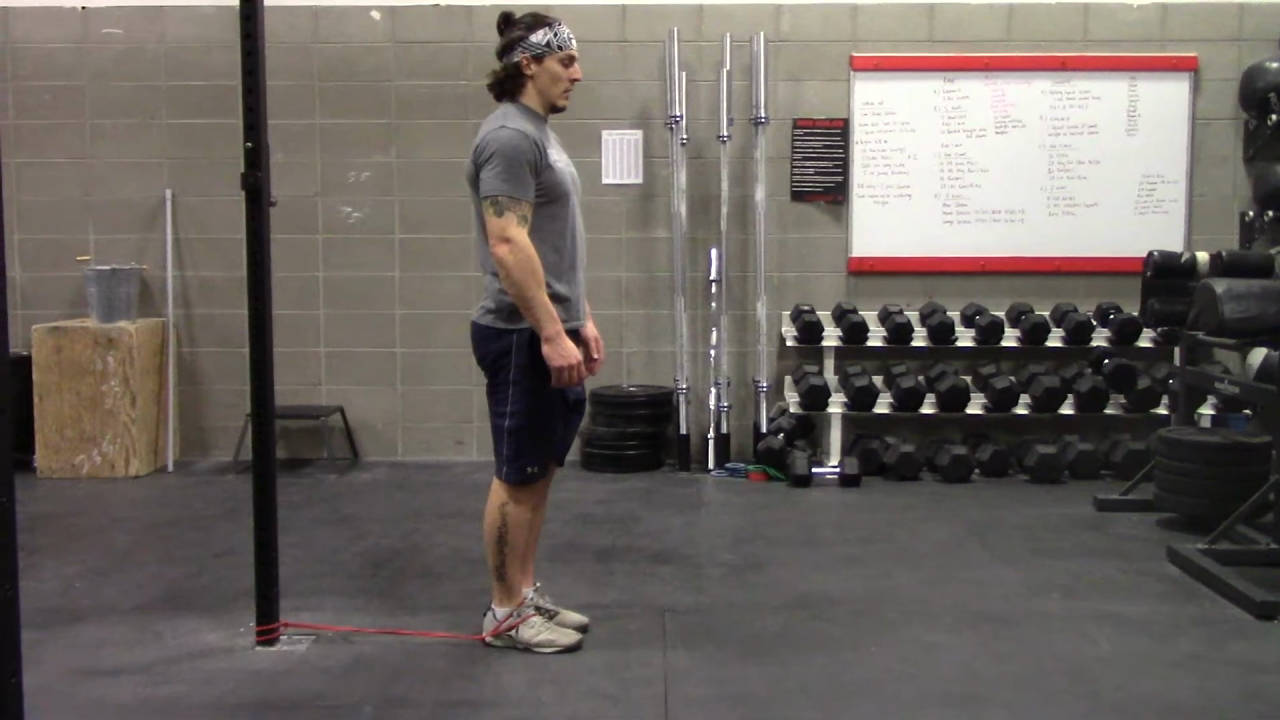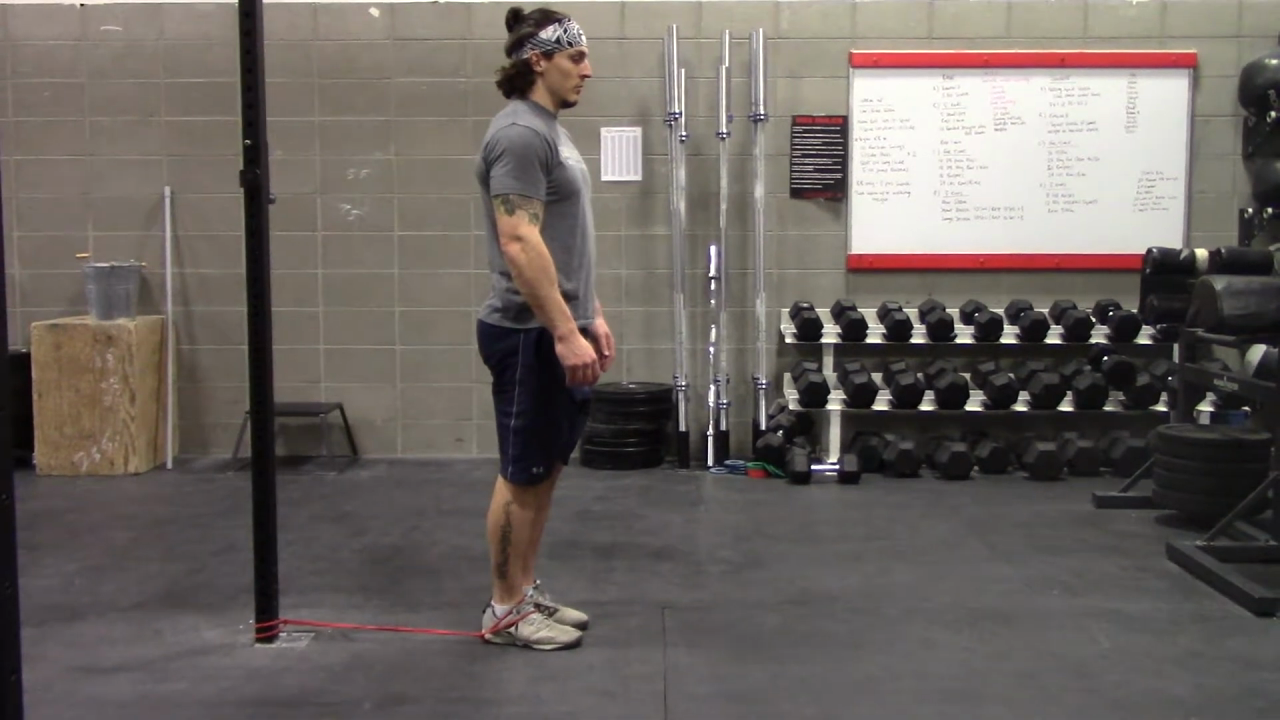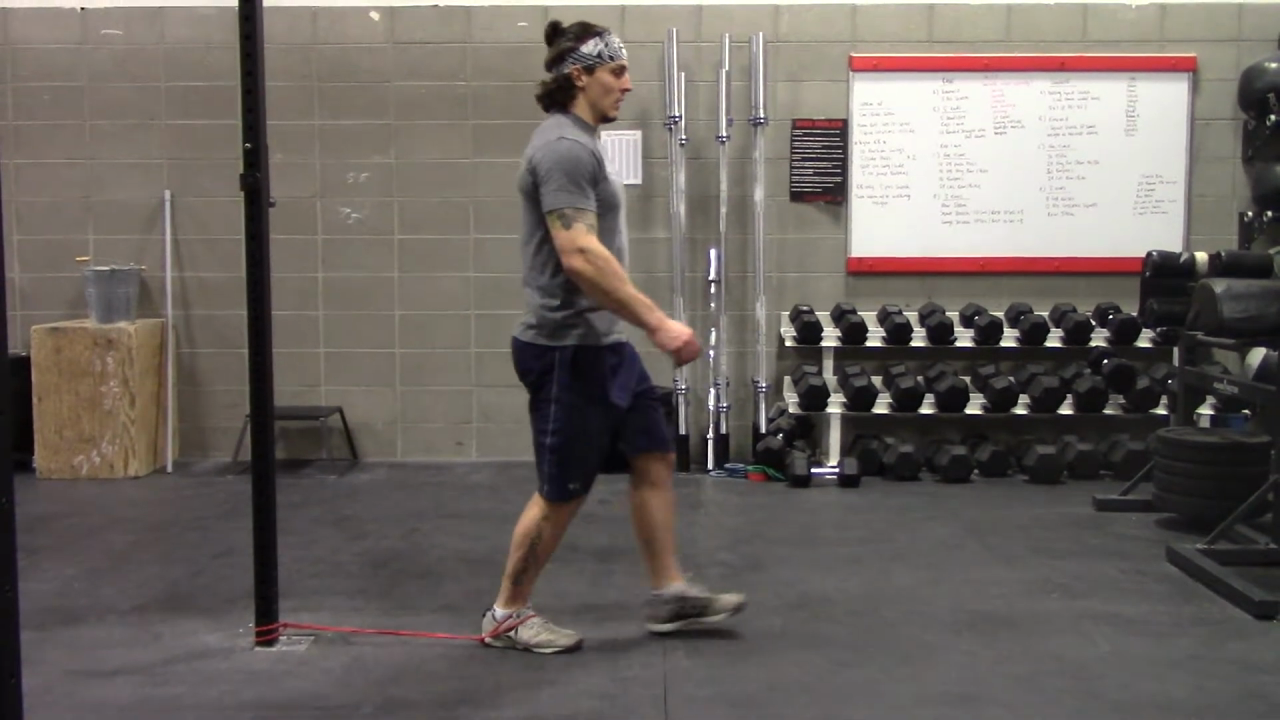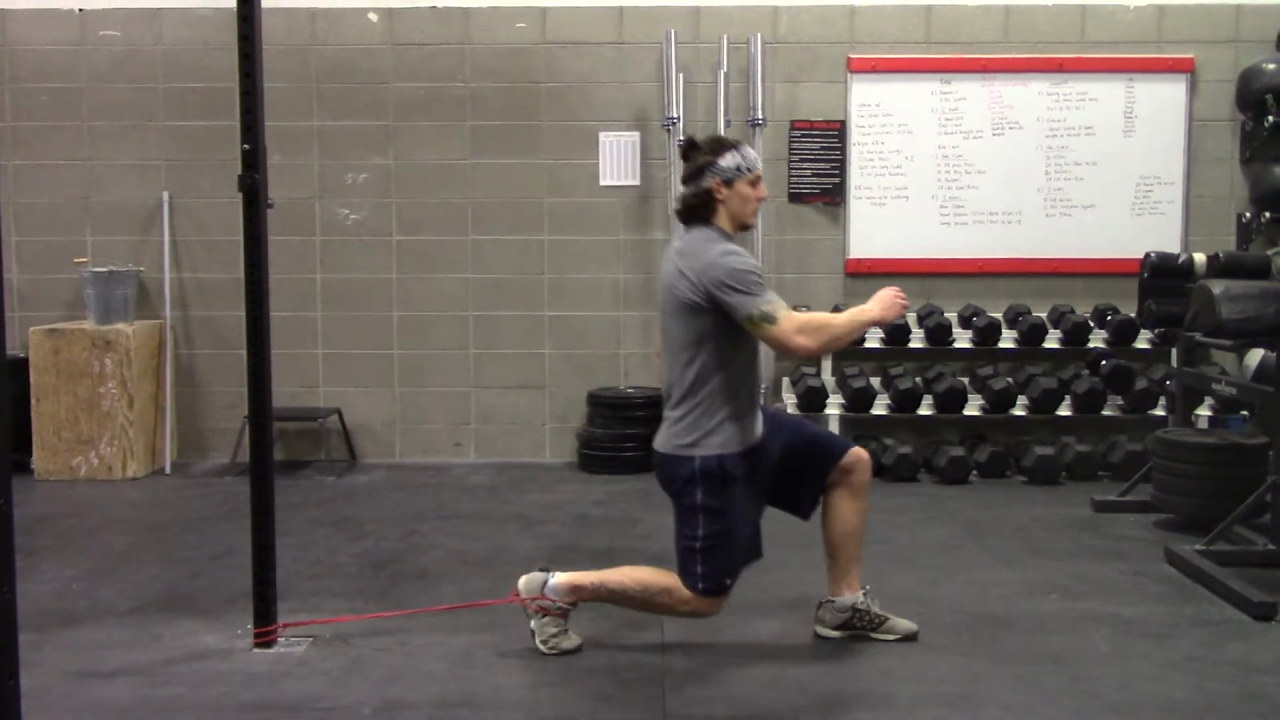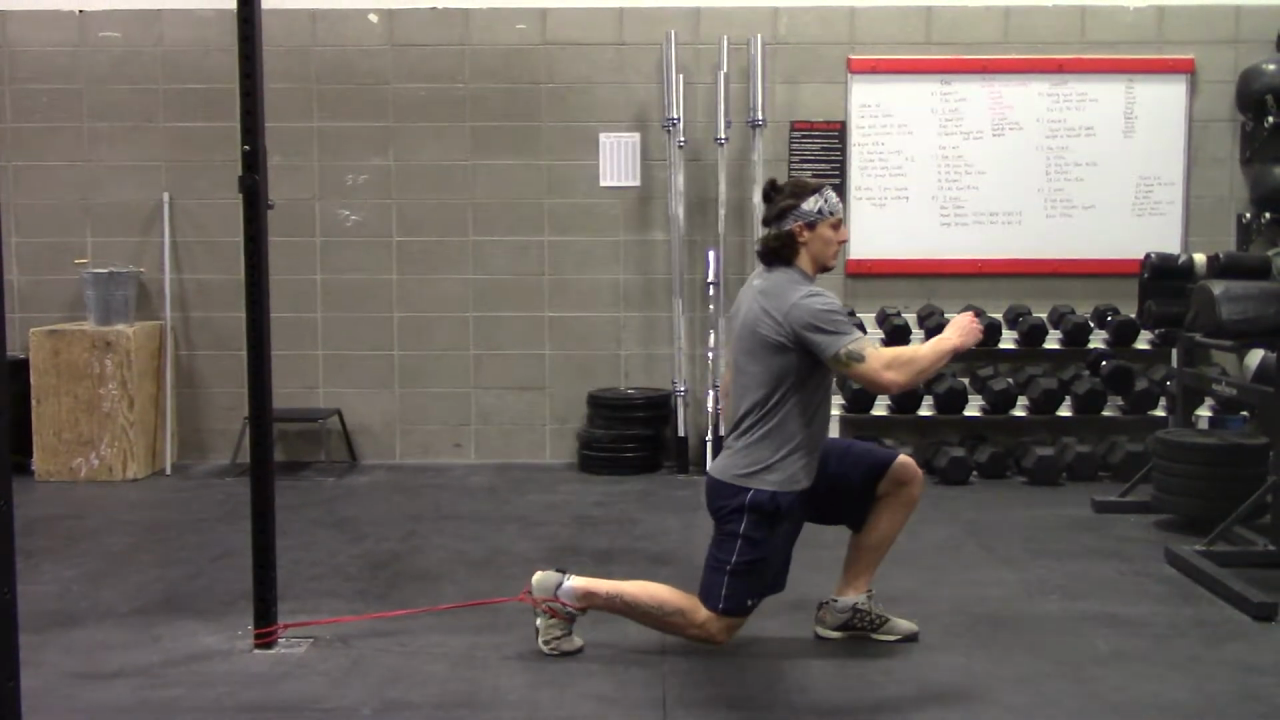
dt=0.5s
person 1, frame 1
left shoulder: (538, 135)
right shoulder: (509, 137)
right elbow: (509, 245)
left wrist: (581, 322)
right wrist: (552, 336)
left hip: (550, 332)
right hip: (524, 338)
left knee: (540, 473)
right knee: (518, 477)
left ankle: (527, 595)
right ankle: (506, 613)
person 1, frame 2
left shoulder: (548, 131)
right shoulder: (521, 134)
right elbow: (520, 244)
left wrist: (592, 317)
right wrist: (565, 334)
left hip: (557, 331)
right hip: (531, 335)
left knee: (544, 472)
right knee: (523, 476)
left ankle: (524, 591)
right ankle: (505, 609)
person 1, frame 3
left shoulder: (576, 143)
right shoulder: (563, 148)
right elbow: (580, 256)
left wrist: (645, 325)
right wrist: (659, 324)
left hip: (601, 345)
right hip: (568, 351)
left knee: (654, 462)
right knee: (562, 493)
left ankle: (670, 594)
right ankle: (508, 614)
person 1, frame 4
left shoulder: (692, 246)
right shoulder: (721, 259)
right elbow: (799, 339)
right wrist: (870, 312)
left hip: (741, 428)
right hip: (708, 456)
left knee: (852, 465)
right knee: (702, 596)
left ankle: (845, 603)
right ankle: (554, 589)
person 1, frame 5
left shoulder: (764, 286)
right shoulder: (804, 303)
left elbow: (732, 380)
right elbow: (887, 376)
right wrist: (951, 340)
left hip: (790, 464)
right hip: (760, 487)
left knee: (904, 478)
right knee: (714, 624)
left ankle: (846, 606)
right ankle: (565, 592)
